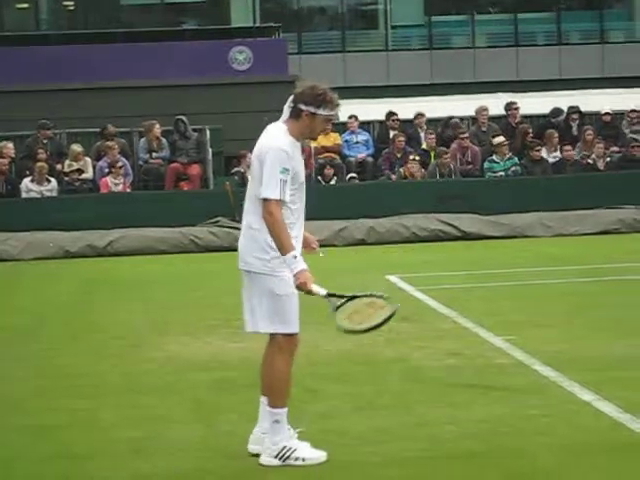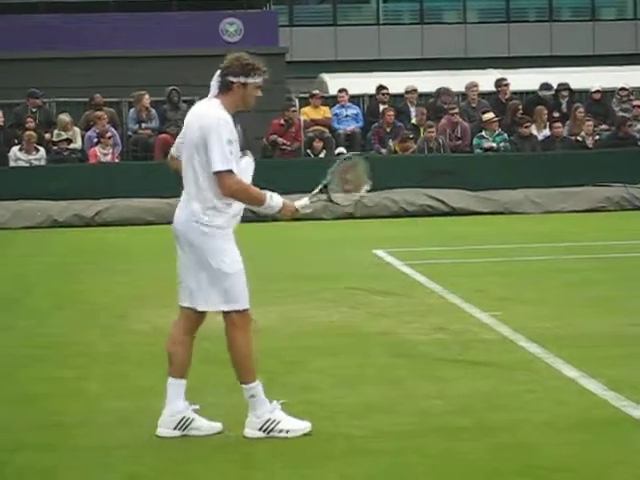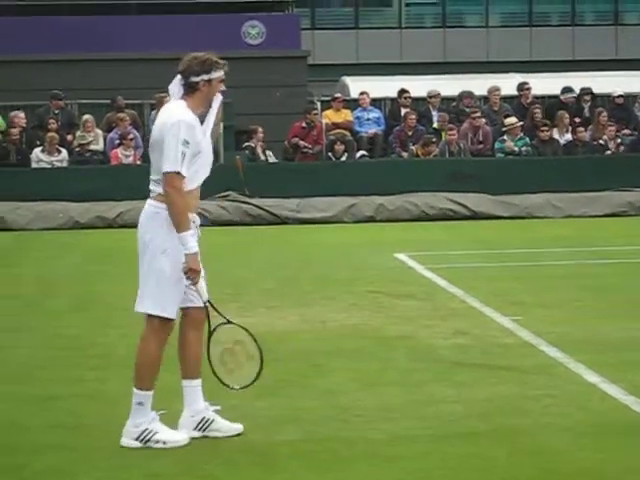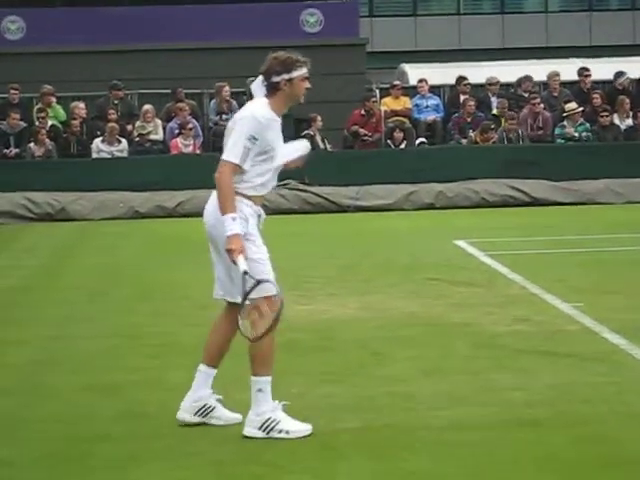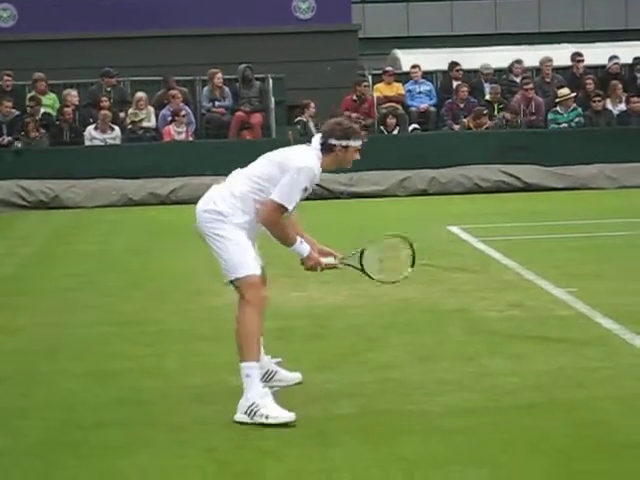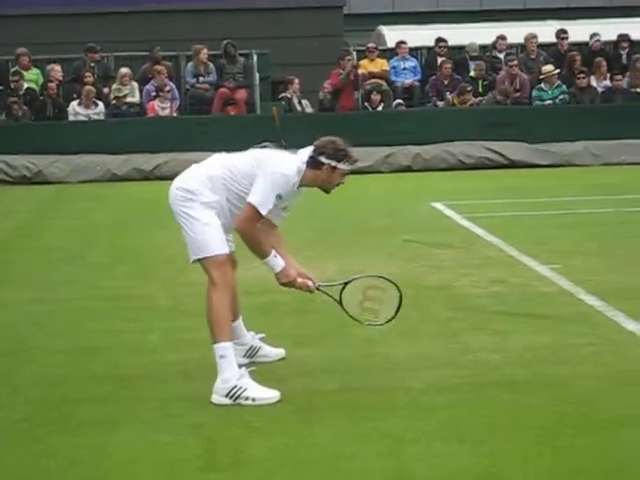
dt=0.7s
person 1, frame 1
left shoulder: (281, 134)
right shoulder: (280, 148)
right elbow: (271, 212)
left wrist: (298, 234)
right wrist: (297, 265)
left hip: (267, 253)
right hip: (270, 257)
left knee: (278, 341)
right knee: (284, 341)
left ankle: (266, 431)
right ankle: (278, 441)
person 1, frame 2
left shoulder: (201, 110)
right shoulder: (217, 120)
left elbow: (176, 159)
right elbow: (229, 185)
right wrist: (275, 203)
left hip: (193, 222)
right hip: (208, 229)
left knee: (190, 315)
right knee: (237, 318)
left ankle: (175, 411)
right ankle: (260, 414)
person 1, frame 3
left shoulder: (188, 116)
right shoulder: (179, 121)
right elbow: (174, 187)
left wrist: (209, 138)
right wrist: (189, 247)
left hip: (180, 227)
right hip: (168, 226)
left knee: (195, 316)
right knee: (160, 322)
left ankle: (197, 412)
right ankle: (139, 422)
person 1, frame 4
left shoulder: (270, 116)
right shoulder: (256, 116)
right elbow: (224, 174)
left wrist: (290, 156)
right wrist: (233, 229)
left hip: (237, 217)
right hip: (235, 218)
left knee: (235, 309)
left ankle: (198, 398)
right ankle: (262, 414)
person 1, frame 5
left shoulder: (304, 159)
right shoulder: (307, 167)
left elbow: (278, 213)
right elbow: (269, 217)
left wrist: (313, 245)
right wrist: (303, 251)
left hip: (220, 210)
right hip: (222, 215)
left knee: (252, 289)
right knee: (254, 296)
left ankle: (259, 366)
right ankle: (252, 399)
person 1, frame 6
left shoulder: (293, 179)
right shoulder: (283, 172)
left elbow: (267, 228)
right elbow: (244, 225)
left wrist: (292, 267)
right wrist: (277, 266)
left hip: (203, 196)
right hip: (194, 195)
left knee: (225, 268)
right knee: (221, 276)
left ankle: (241, 343)
right ankle: (229, 381)
